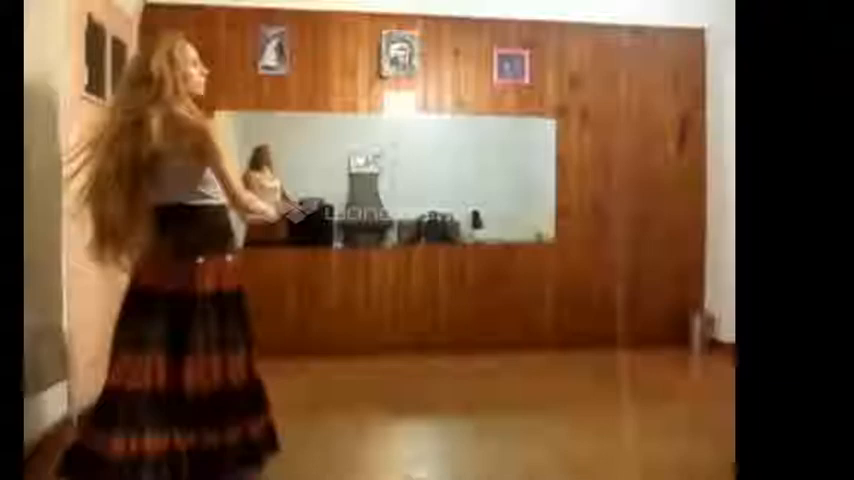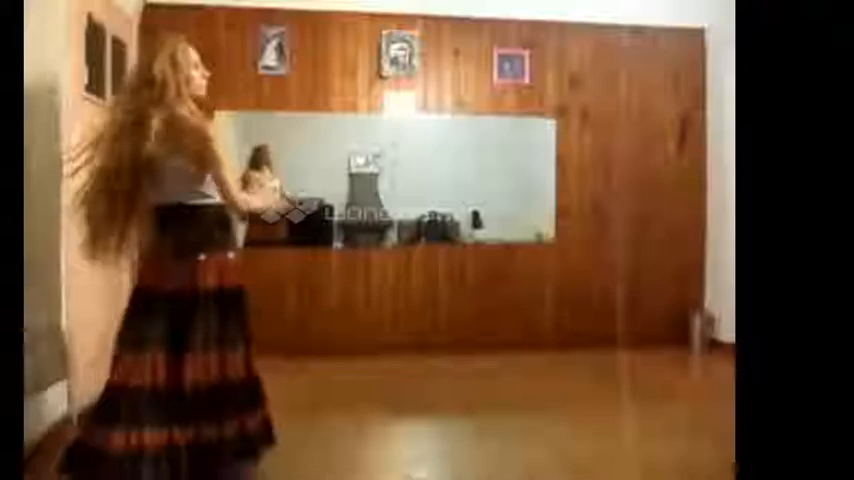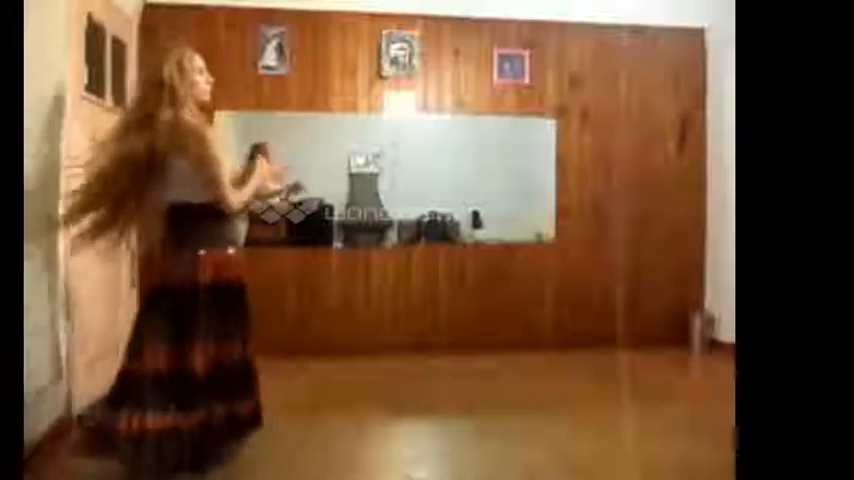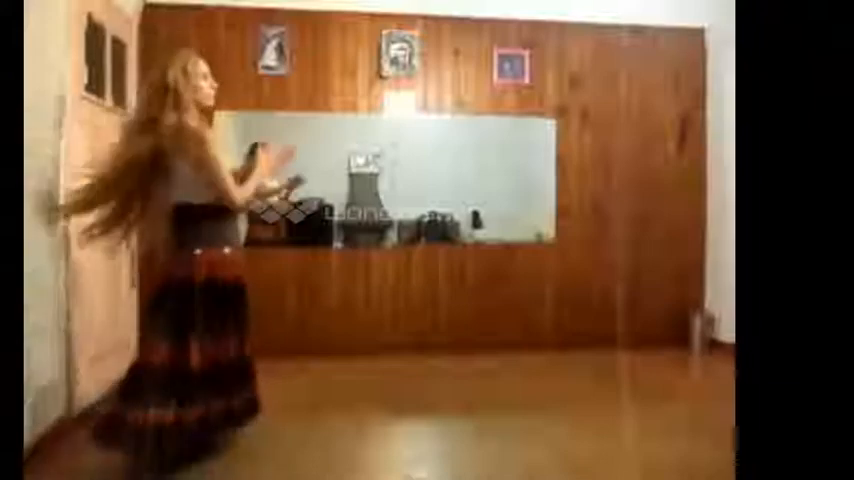
dt=0.1s
person 1, frame 1
left shoulder: (147, 125)
right shoulder: (192, 124)
left elbow: (150, 197)
right elbow: (240, 200)
right wrist: (266, 211)
left hip: (165, 249)
right hip: (206, 249)
left knee: (163, 353)
right knee: (208, 357)
person 1, frame 2
left shoulder: (148, 127)
right shoulder: (192, 125)
right elbow: (234, 200)
right wrist: (262, 201)
left hip: (167, 248)
right hip: (207, 246)
left knee: (163, 351)
right knee: (208, 354)
person 1, frame 3
left shoulder: (165, 128)
right shoulder: (193, 127)
right elbow: (229, 201)
right wrist: (260, 176)
left hip: (181, 244)
right hip: (211, 245)
left knee: (177, 342)
right knee: (210, 344)
left ankle: (167, 441)
right ankle: (197, 440)
person 1, frame 4
left shoulder: (169, 131)
right shoulder: (193, 130)
right elbow: (234, 198)
left wrist: (260, 174)
right wrist: (264, 167)
left hip: (186, 243)
right hip: (211, 244)
left knee: (182, 340)
right knee: (210, 342)
left ankle: (168, 437)
right ankle: (196, 432)
